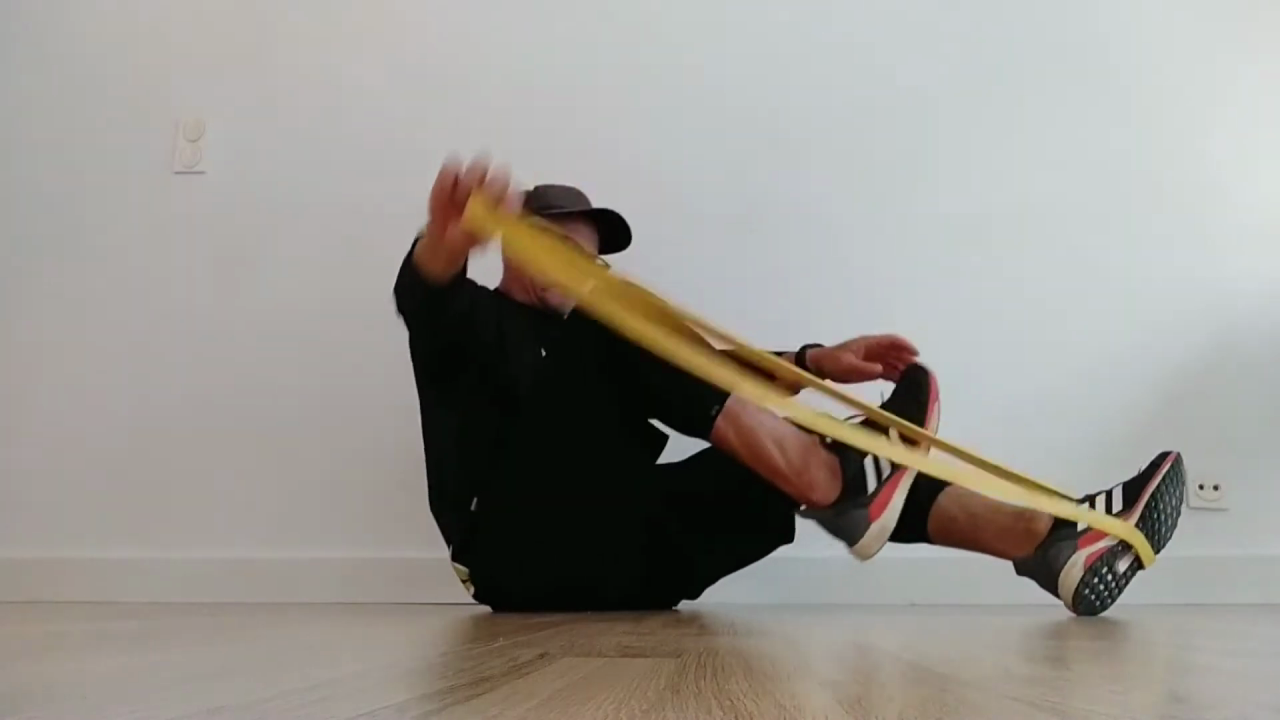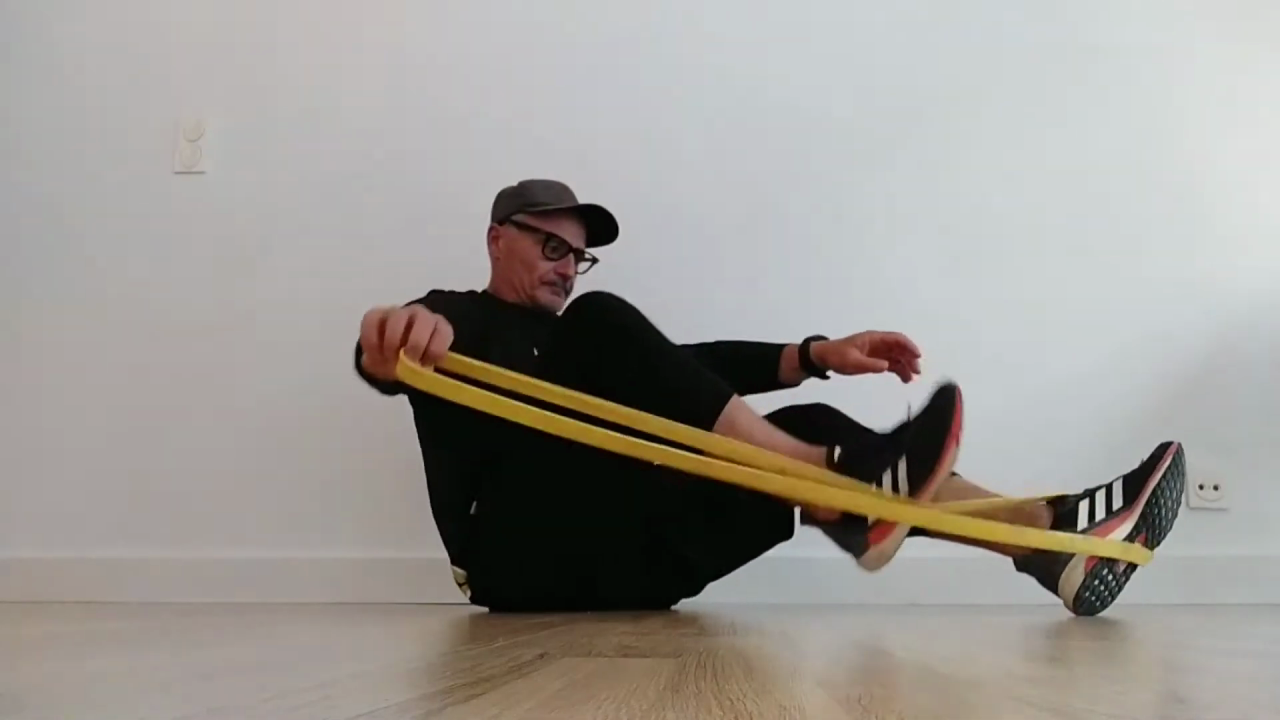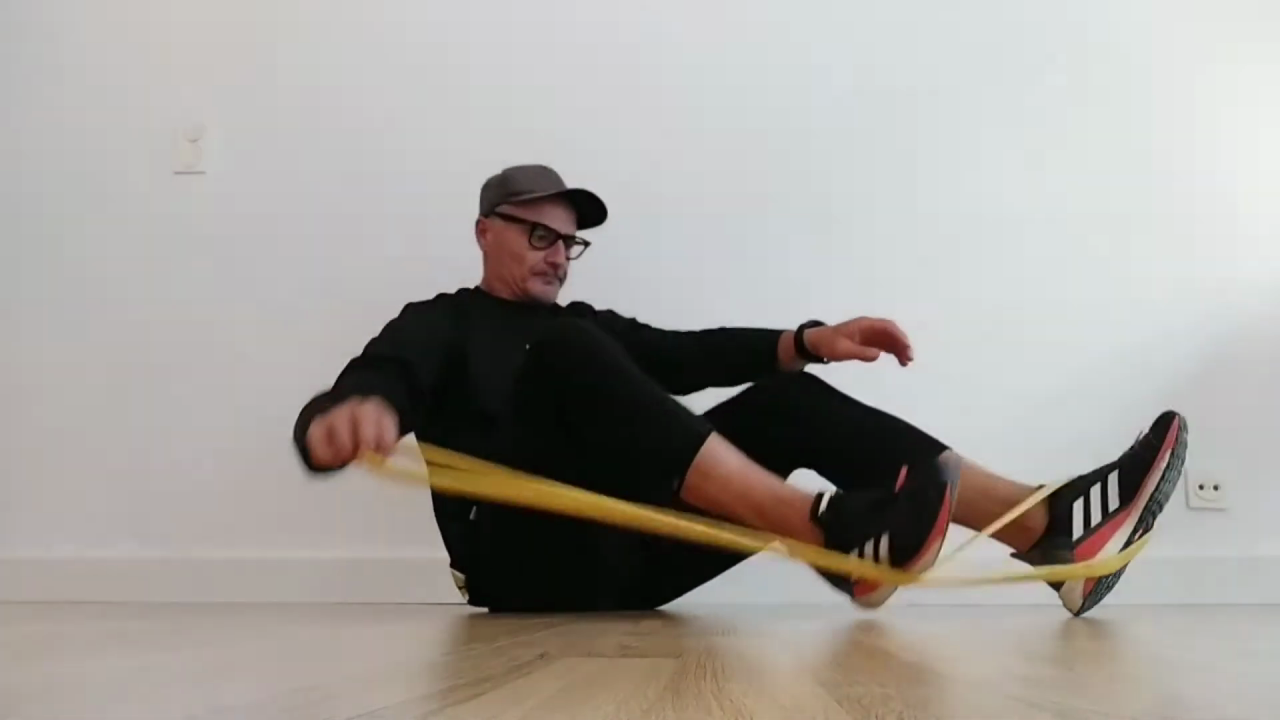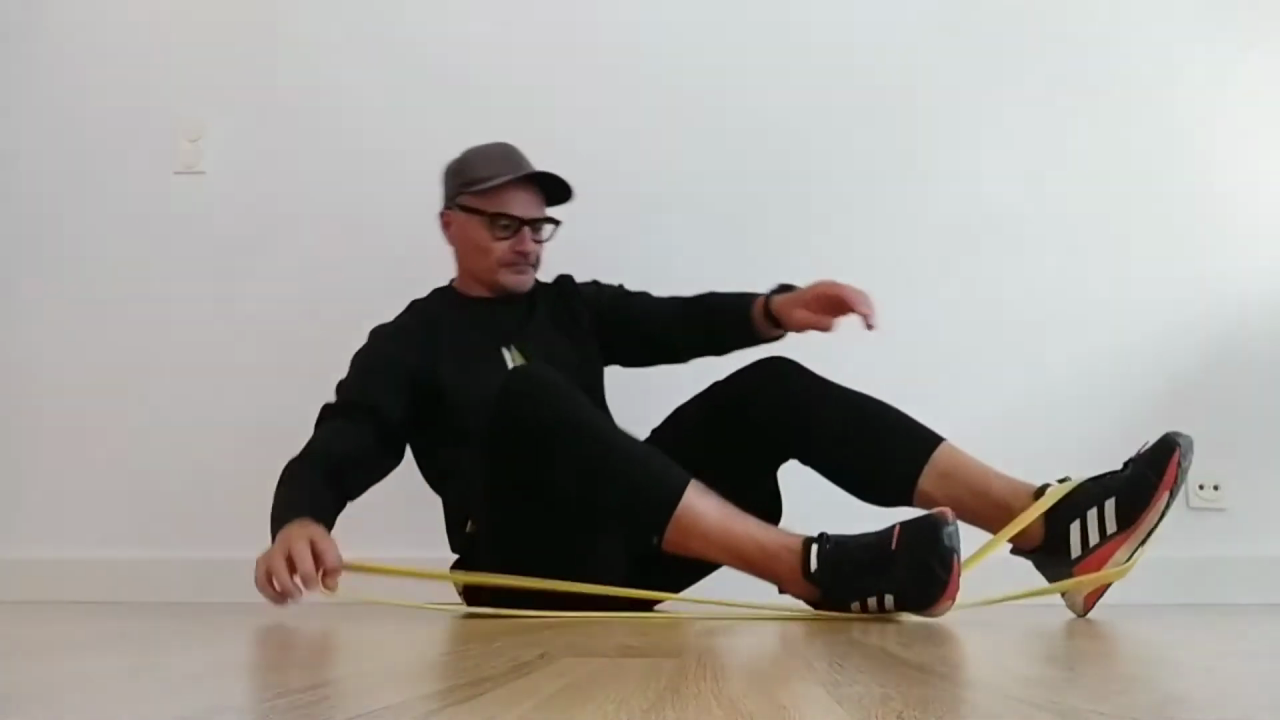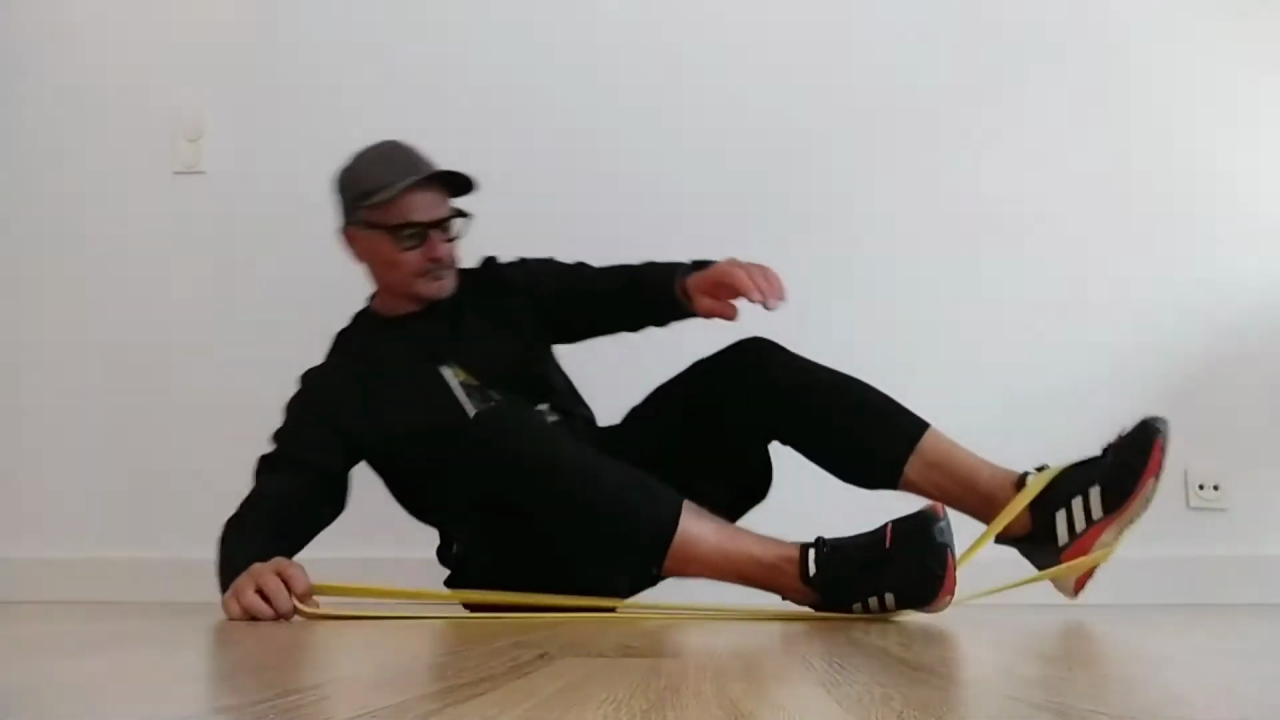
dt=0.3s
person 1, frame 1
left shoulder: (588, 339)
right shoulder: (467, 316)
left elbow: (707, 380)
right elbow: (421, 299)
left wrist: (815, 363)
right wrist: (442, 238)
left hip: (622, 562)
right hip: (525, 557)
left knee: (792, 464)
left ankle: (1054, 544)
right ankle: (839, 485)
person 1, frame 2
left shoulder: (576, 343)
right shoulder: (451, 321)
left elbow: (690, 370)
right elbow: (384, 357)
left wrist: (817, 355)
right wrist: (394, 340)
left hip: (618, 560)
right hip: (523, 555)
left knee: (803, 430)
right knee: (601, 324)
left ankle: (1053, 536)
right ankle: (851, 484)
person 1, frame 3
left shoulder: (585, 324)
right shoulder: (439, 325)
left elbow: (692, 356)
right elbow: (346, 409)
left wrist: (809, 340)
right wrist: (350, 414)
left hip: (621, 547)
right hip: (528, 561)
left knee: (785, 402)
right knee: (568, 356)
left ankle: (1048, 526)
right ankle: (832, 530)
person 1, frame 4
left shoulder: (569, 305)
right shoulder: (411, 341)
left elbow: (681, 323)
right elbow: (338, 452)
left wrist: (777, 309)
right wrist: (300, 522)
left hip: (620, 549)
right hip: (530, 566)
left knee: (768, 388)
right knee: (531, 401)
left ankle: (1050, 529)
right ankle: (817, 570)
person 1, frame 5
left shoulder: (504, 291)
right shoulder: (345, 383)
left elbow: (615, 293)
right elbow: (266, 516)
left wrist: (693, 285)
right wrist: (251, 568)
left hip: (614, 508)
right hip: (527, 563)
left knee: (750, 370)
right knee: (499, 441)
left ankle: (1035, 516)
right ankle: (816, 573)
